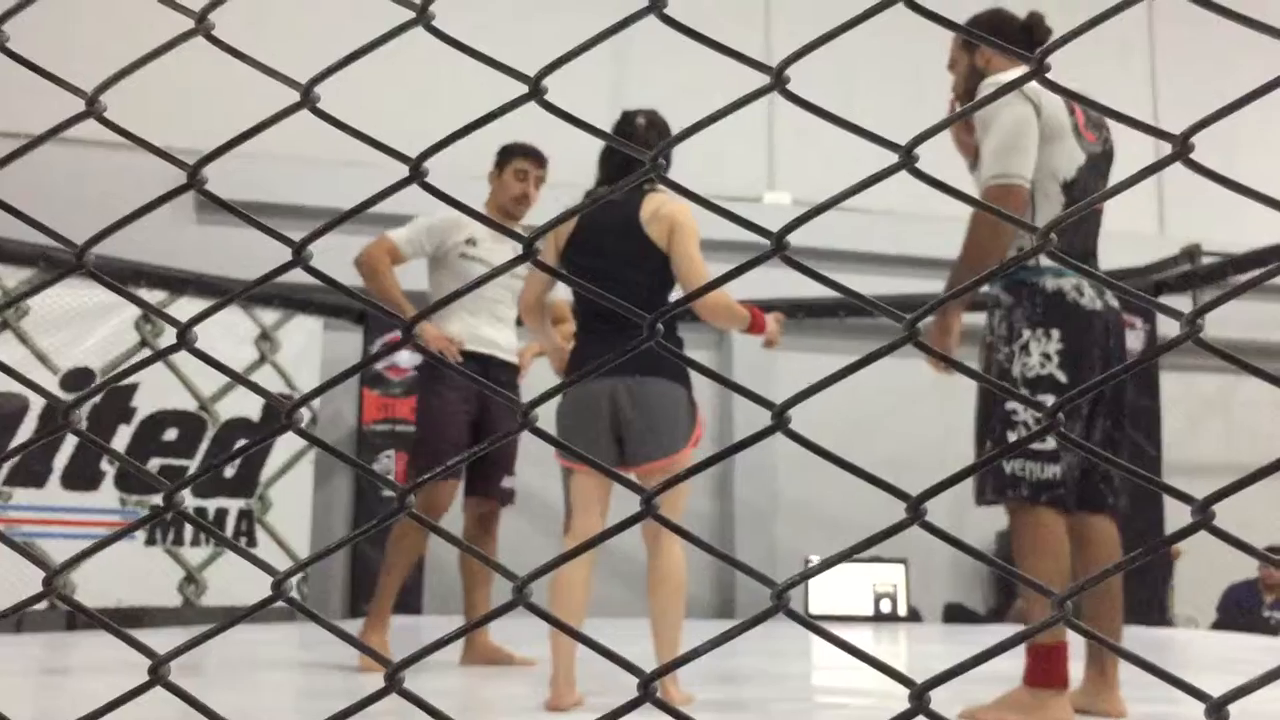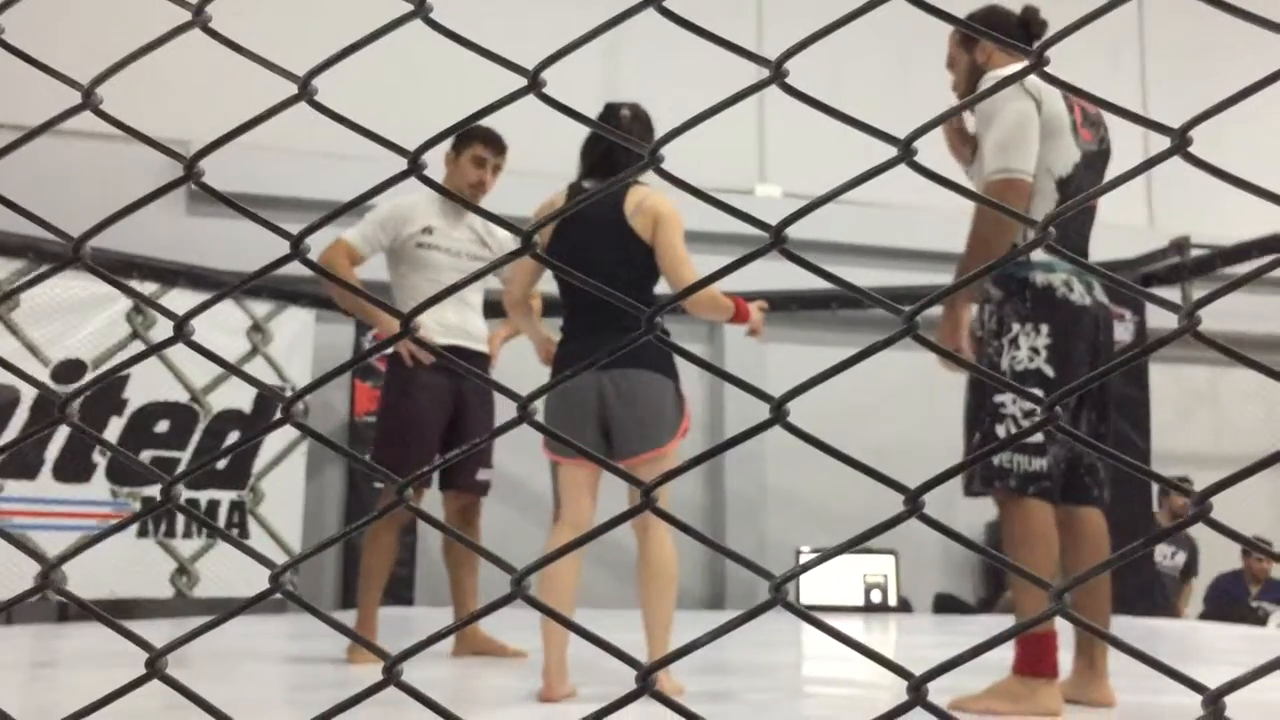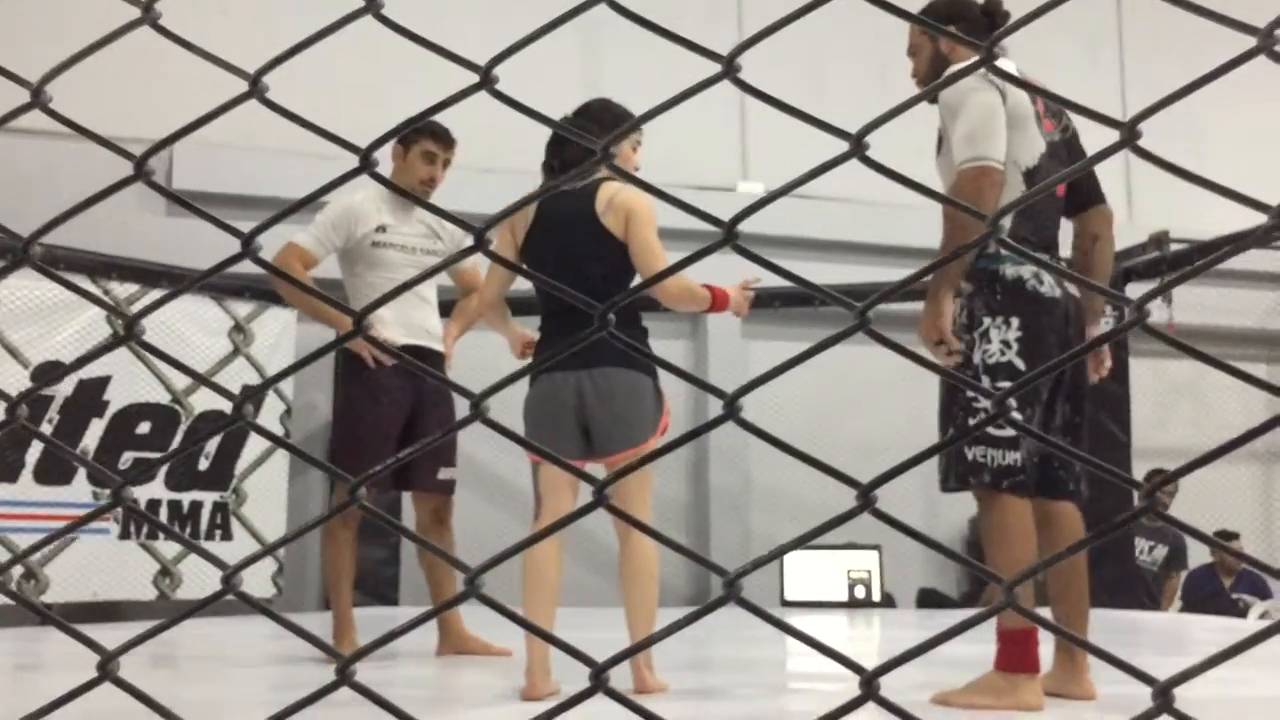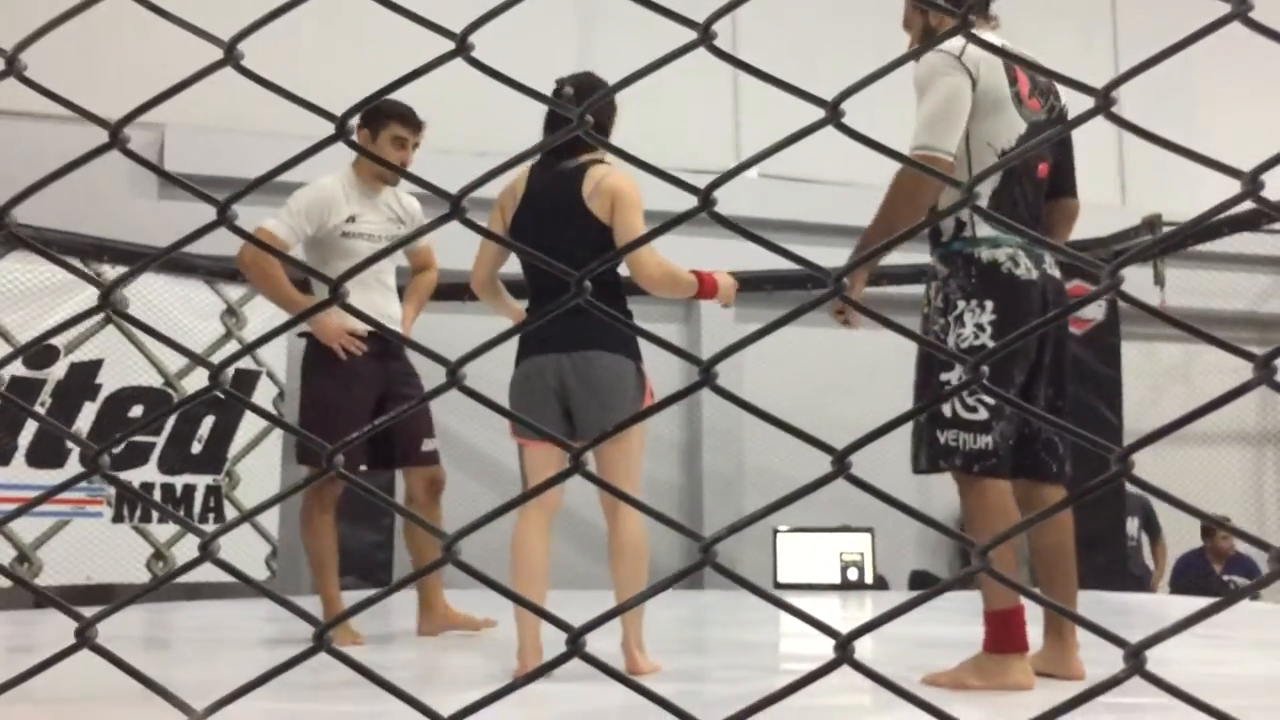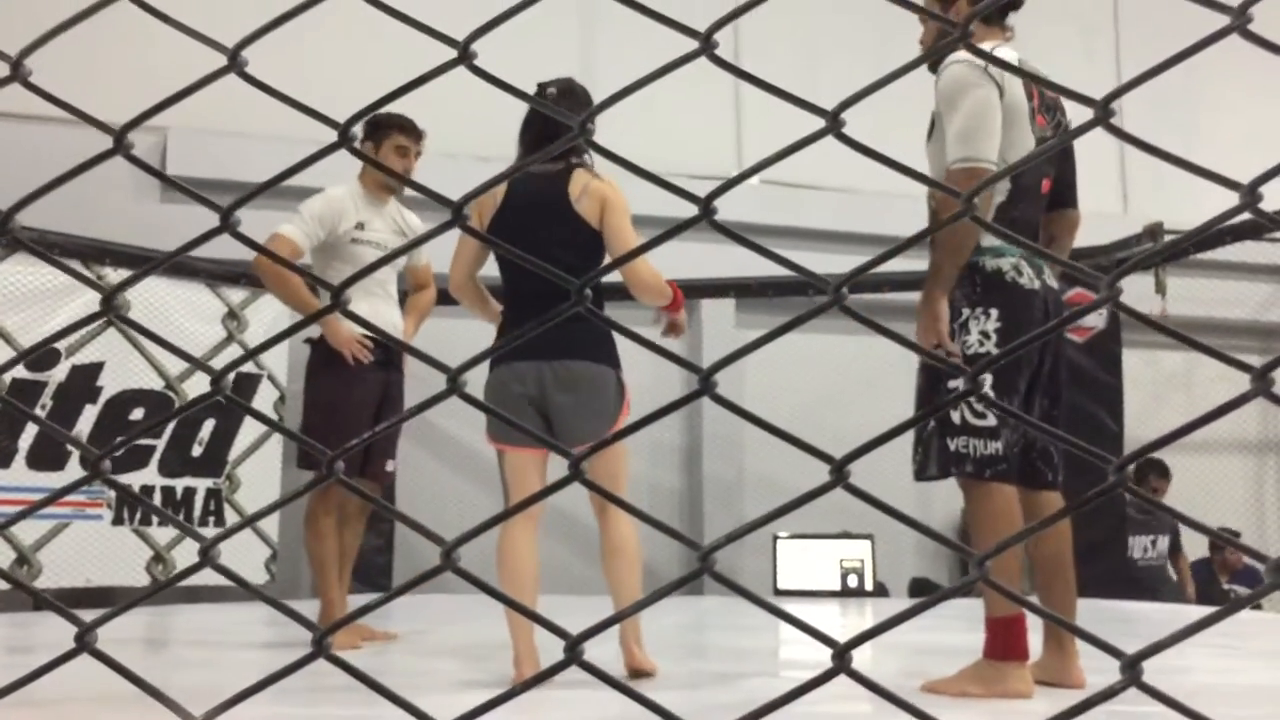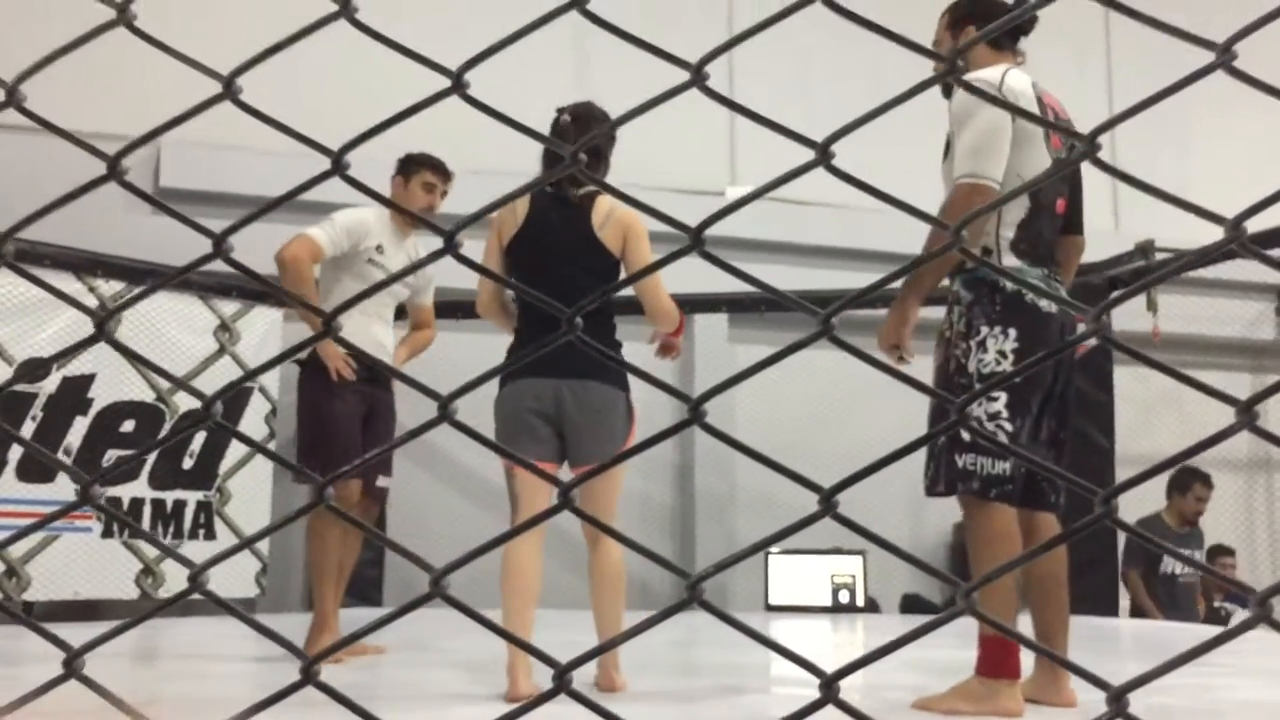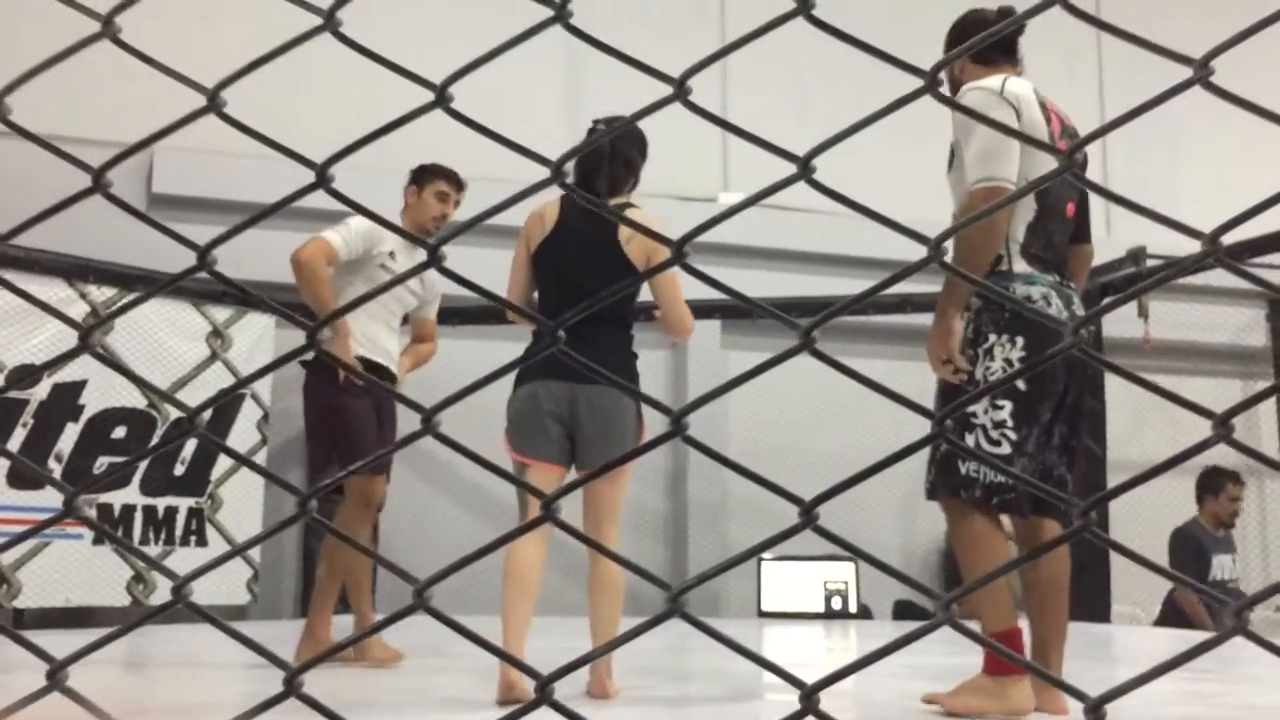
dt=0.5s
person 1, frame 1
left shoulder: (1005, 92)
right shoulder: (1081, 114)
left elbow: (1004, 206)
left wrist: (949, 304)
right wrist: (976, 154)
left hip: (1040, 306)
right hip: (1093, 308)
left knee: (1033, 492)
right knee: (1088, 497)
person 1, frame 2
left shoulder: (1008, 89)
right shoulder: (1081, 110)
left elbow: (1008, 200)
left wrist: (957, 299)
right wrist: (974, 160)
left hip: (1030, 302)
right hip: (1081, 302)
left knee: (1021, 484)
right knee: (1077, 490)
person 1, frame 3
left shoulder: (971, 81)
right shoulder: (1041, 100)
left elbow: (979, 187)
right elbow: (1097, 224)
left wrist: (939, 292)
right wrist: (1089, 323)
left hip: (1002, 295)
right hip: (1052, 296)
left knee: (997, 479)
right knee: (1052, 485)
left ankle: (1017, 672)
right ankle: (1072, 665)
person 1, frame 4
left shoulder: (950, 57)
right shoulder: (1036, 79)
left elbow: (926, 173)
right elbow: (1063, 204)
left wrist: (859, 265)
left hip: (978, 278)
right hip: (1037, 282)
left knee: (977, 461)
right knee: (1036, 465)
left ankle: (1004, 652)
right ankle: (1061, 645)
person 1, frame 5
left shoulder: (967, 67)
right shoulder: (1039, 89)
left elbow: (968, 187)
left wrist: (934, 294)
left hip: (984, 286)
right hip: (1035, 288)
left knee: (983, 468)
right knee: (1035, 474)
left ankle: (1005, 660)
right ankle: (1061, 653)
person 1, frame 6
left shoulder: (983, 86)
right shoulder: (1052, 110)
left elbow: (971, 201)
left wrist: (908, 299)
left hip: (996, 305)
right hip: (1047, 311)
left knee: (982, 487)
right knee: (1034, 495)
person 1, frame 7
left shoulder: (984, 94)
right shoulder: (1058, 118)
left elbow: (990, 205)
left wrist: (949, 313)
left hip: (1007, 313)
right hip: (1059, 319)
left knee: (967, 490)
right knee: (1039, 503)
person 2, frame 1
left shoulder: (570, 215)
right shoulder: (670, 210)
left elbow: (529, 305)
right elbow: (706, 303)
left wrist: (554, 347)
right wrist: (761, 322)
left hip: (588, 382)
right hip: (655, 381)
left knee: (581, 531)
right knee: (664, 532)
left ankle: (562, 681)
right ankle: (668, 680)
person 2, frame 2
left shoulder: (554, 207)
right shoulder: (653, 203)
left elbow: (515, 299)
right elbow: (692, 296)
left wrist: (541, 339)
right wrist: (744, 313)
left hip: (574, 375)
right hip: (643, 373)
left knee: (571, 523)
right knee: (654, 523)
left ankle: (555, 671)
right ankle: (661, 669)
person 2, frame 3
left shoulder: (528, 208)
right shoulder: (625, 199)
left elbow: (488, 301)
right elbow: (666, 289)
right wrist: (724, 298)
left hip: (553, 374)
right hip: (621, 372)
left knee: (549, 521)
right knee: (634, 521)
left ankle: (538, 671)
right ankle: (643, 667)
person 2, frame 4
left shoulder: (518, 186)
right shoulder: (612, 181)
left elbow: (481, 281)
right elbow: (649, 274)
right wrist: (712, 285)
left hip: (537, 356)
right hip: (605, 354)
left knee: (537, 505)
right knee: (622, 503)
left ankle: (529, 651)
right ankle: (634, 648)
person 2, frame 5
left shoulder: (496, 191)
right shoulder: (597, 187)
left elbow: (460, 281)
right elbow: (640, 281)
right wrist: (674, 302)
left hip: (515, 363)
right hip: (585, 359)
left knee: (521, 510)
right knee: (613, 505)
left ankle: (525, 657)
right ankle: (633, 643)
person 2, frame 6
left shoulder: (514, 210)
right shoulder: (620, 215)
left elbow: (487, 303)
right elbow: (659, 310)
right wrist: (675, 330)
left hip: (527, 381)
right hip: (596, 381)
left knee: (526, 524)
right knee: (602, 529)
left ankle: (518, 670)
right ankle: (609, 666)
person 2, frame 7
left shoulder: (543, 216)
right shoulder: (644, 229)
left elbow: (516, 307)
right elbow: (680, 325)
right wrist: (672, 321)
left hip: (541, 382)
right hip: (609, 387)
left knee: (532, 522)
right knee: (604, 533)
left ankle: (512, 663)
right ankle: (602, 673)
person 3, frame 1
right shoulder: (451, 225)
right elbow: (371, 258)
left wrist: (533, 351)
right wrist: (418, 325)
left hip: (502, 379)
right hip: (452, 368)
left knee: (485, 510)
right knee: (434, 495)
left ankle: (477, 640)
right ankle: (376, 623)
person 3, frame 2
left shoulder: (495, 235)
right shoulder: (405, 212)
right elbow: (331, 263)
left wrist: (501, 336)
right wrist: (386, 323)
left hip: (474, 369)
right hip: (420, 363)
left knee: (465, 503)
right knee: (399, 500)
left ankle: (468, 630)
right ankle: (365, 633)
person 3, frame 3
left shoulder: (445, 228)
right shoulder: (355, 210)
left elbow: (476, 291)
right elbow: (284, 268)
left wrist: (452, 334)
right wrist: (347, 326)
left hip: (430, 368)
right hip: (374, 364)
left knee: (436, 503)
right knee: (352, 500)
left ankle: (452, 631)
right ankle: (344, 633)
person 3, frame 4
left shoulder: (407, 206)
right shoulder: (321, 197)
left elbow: (426, 269)
right elbow: (253, 257)
left wrist: (405, 316)
right wrist: (313, 316)
left hip: (392, 353)
right hip: (339, 353)
left knee: (425, 477)
right knee: (326, 483)
left ankle: (433, 605)
right ankle: (333, 614)
person 3, frame 5
left shoulder: (408, 223)
right shoulder: (333, 205)
left elbow: (424, 287)
right elbow: (269, 261)
left wrist: (407, 330)
right wrist: (327, 320)
left hip: (390, 362)
right hip: (344, 358)
left knee: (366, 493)
right knee: (332, 487)
left ankle: (340, 612)
right ankle: (331, 615)
person 3, frame 6
left shoulder: (419, 261)
right shoulder: (357, 223)
left elbow: (424, 326)
right elbow: (291, 257)
left wrist: (399, 354)
right wrist: (323, 333)
left hip: (378, 380)
right hip: (334, 371)
left knee: (366, 504)
right knee: (342, 493)
left ankle: (329, 629)
right ankle: (323, 628)
person 3, frame 7
left shoulder: (427, 274)
right shoulder: (369, 231)
left elbow: (426, 340)
right elbow: (306, 258)
left wrist: (403, 364)
right wrist: (337, 332)
left hip: (382, 385)
right hip: (340, 374)
left knee: (363, 502)
right knee: (366, 491)
left ankle: (316, 635)
right ankle: (365, 631)
